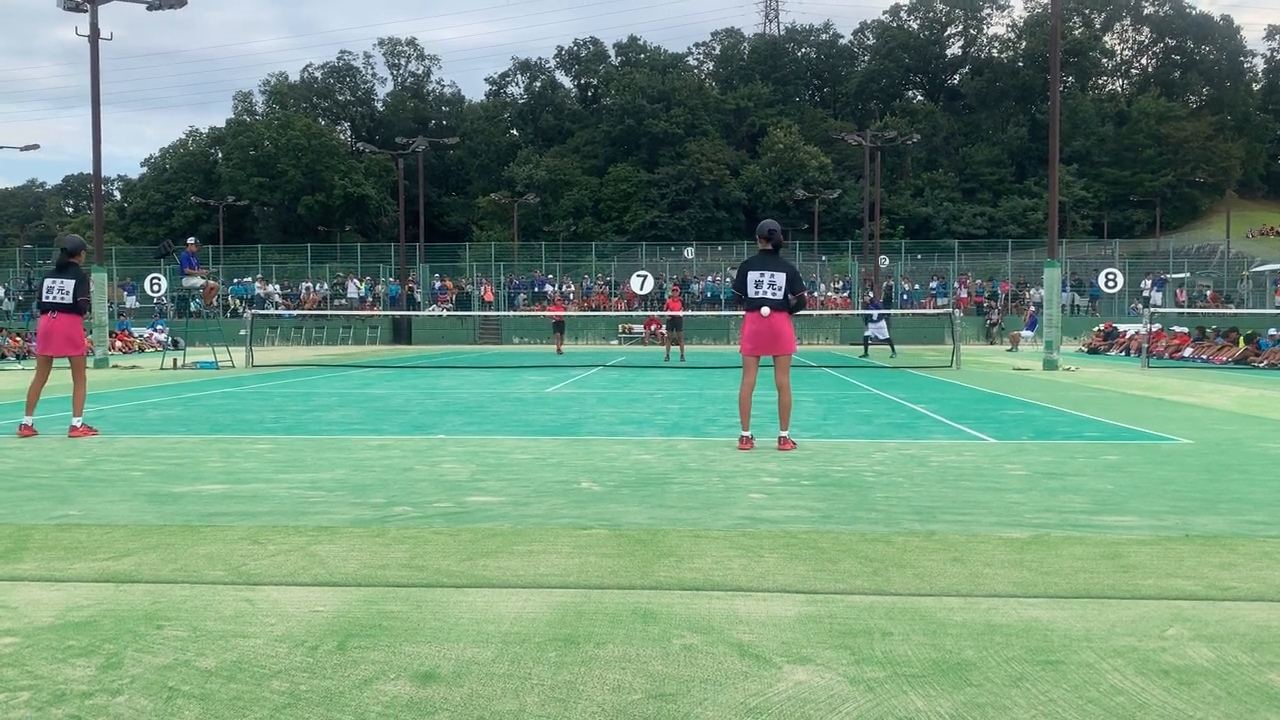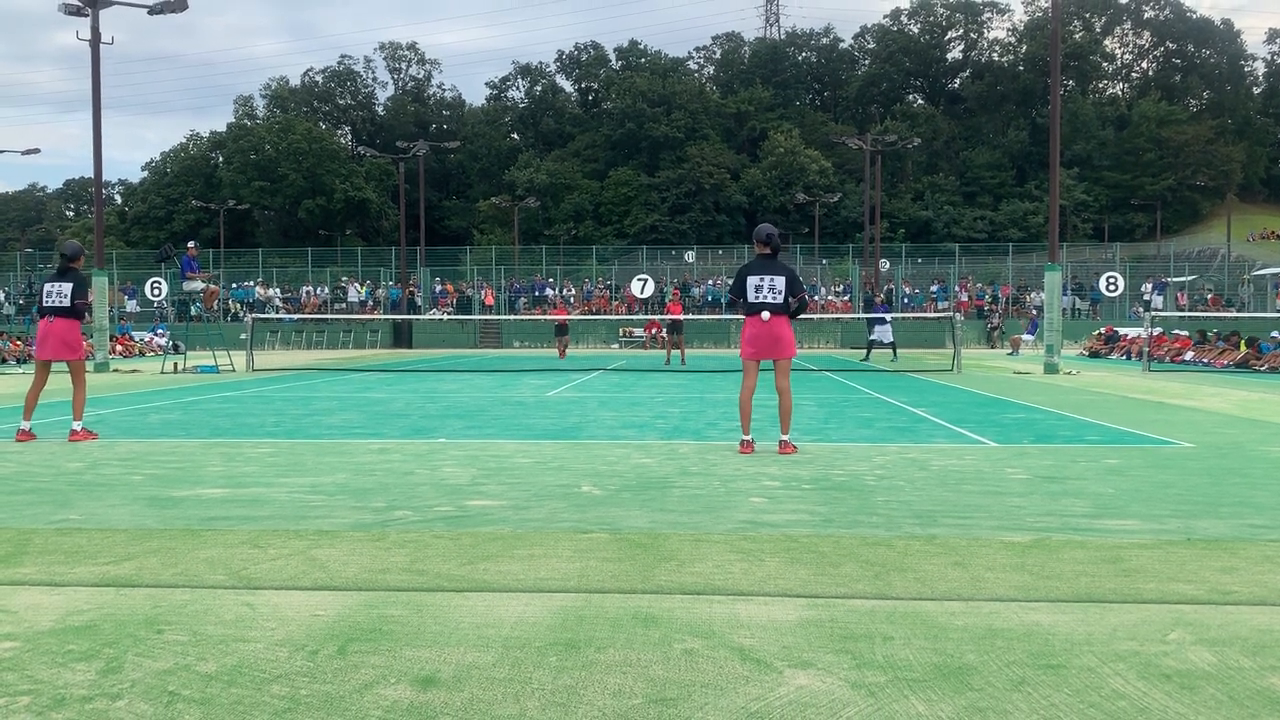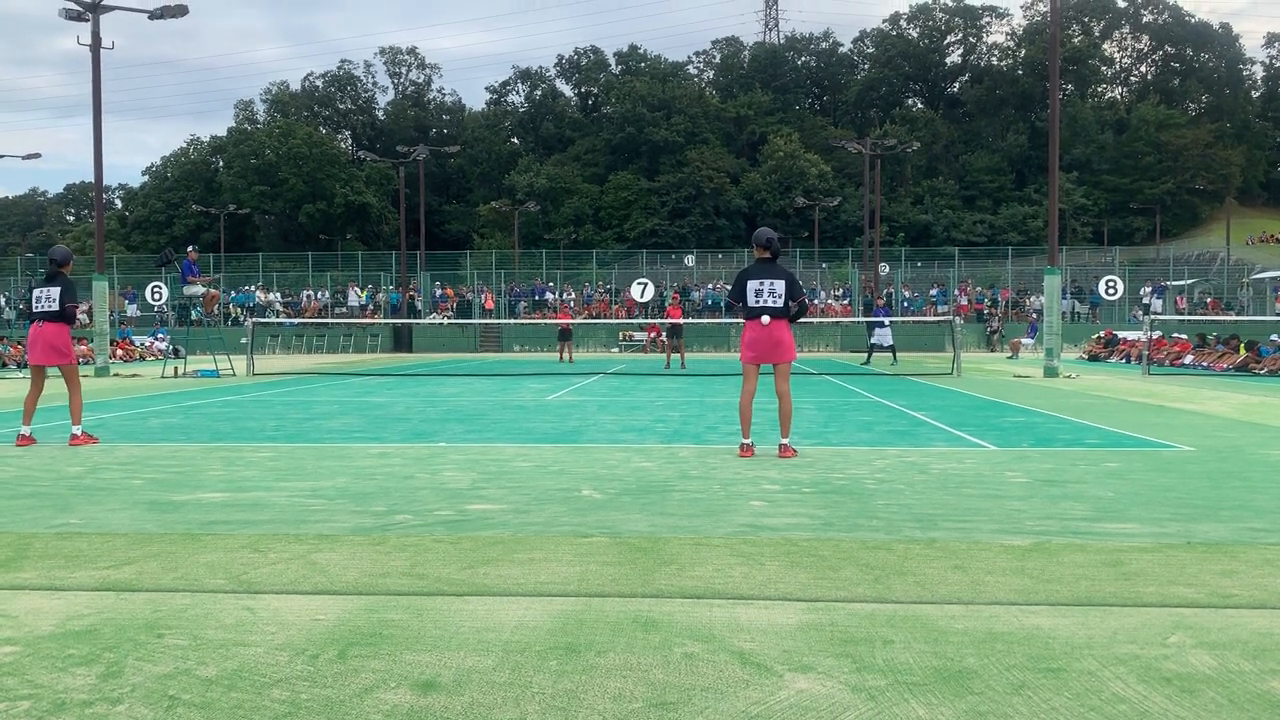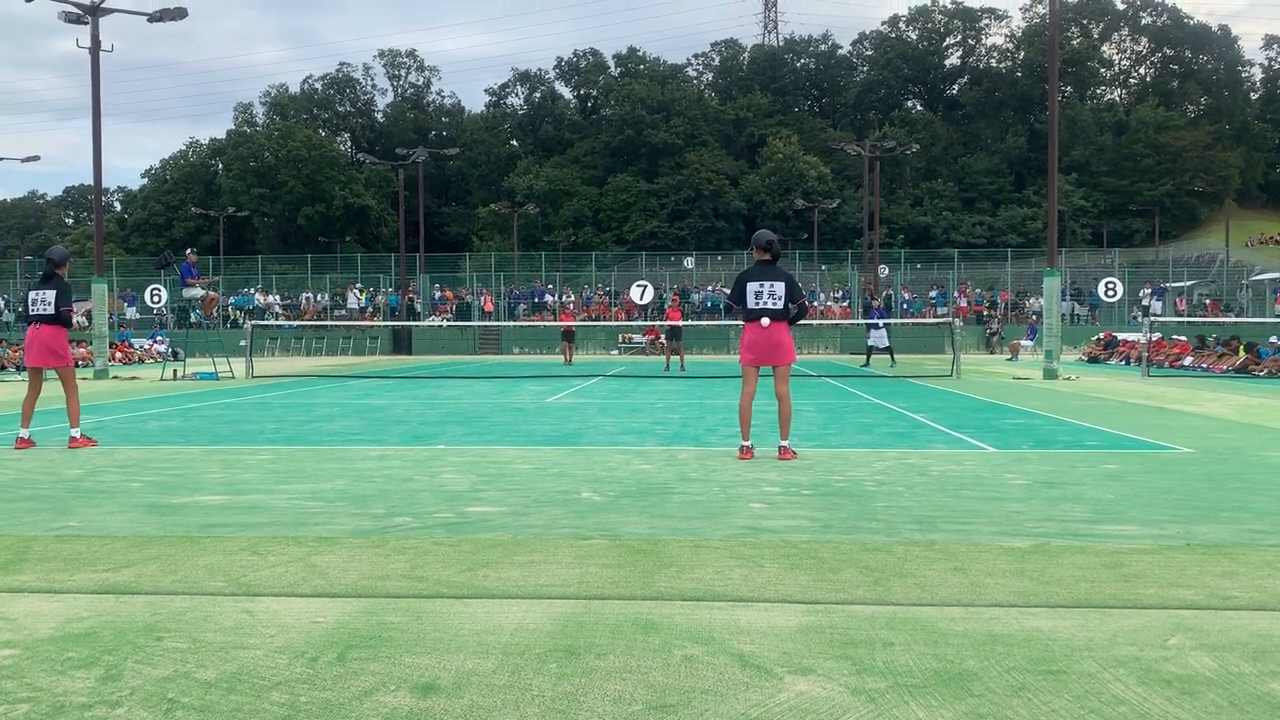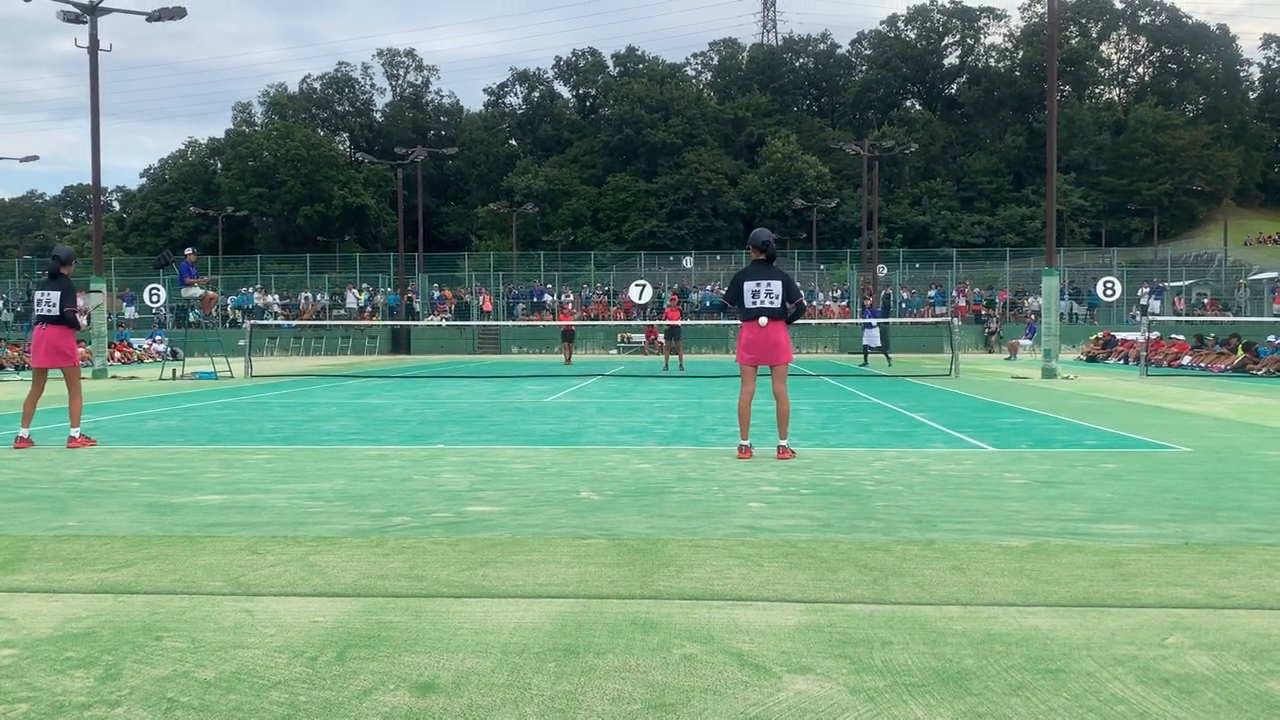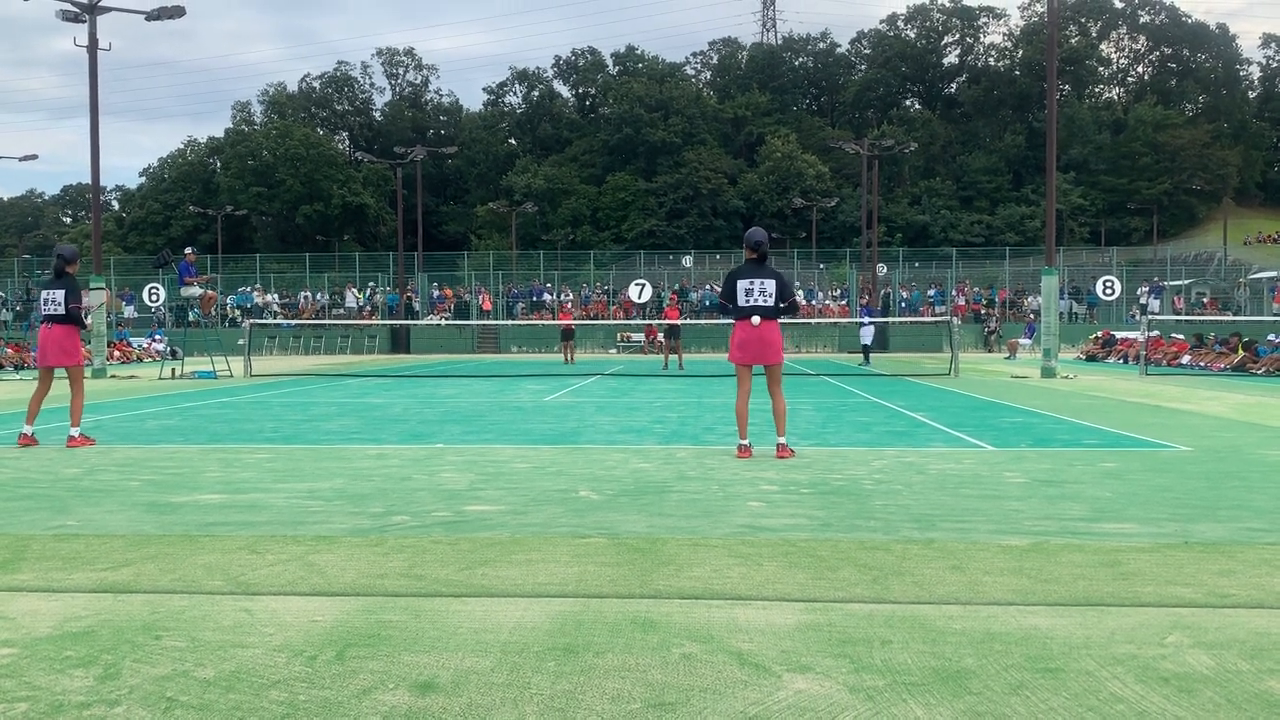
dt=0.3s
person 1, frame 1
left shoulder: (747, 265)
right shoulder: (788, 268)
left elbow: (737, 298)
right elbow: (801, 301)
left hip: (753, 324)
right hip: (780, 325)
left knee: (748, 382)
right knee: (783, 383)
left ankle: (745, 435)
right ankle: (784, 436)
person 1, frame 2
left shoulder: (745, 270)
right shoulder: (786, 271)
left elbow: (733, 301)
right elbow: (803, 303)
right wrist: (788, 316)
left hip: (753, 328)
right hip: (780, 329)
left knee: (748, 386)
right knee: (783, 386)
left ankle: (746, 440)
right ankle: (785, 440)
person 1, frame 3
left shoulder: (745, 274)
right shoulder: (786, 275)
left elbow: (732, 305)
right elbow: (803, 307)
right wrist: (788, 320)
left hip: (753, 333)
right hip: (780, 333)
left knee: (748, 389)
right knee: (783, 390)
left ankle: (746, 443)
right ankle: (784, 444)
person 1, frame 4
left shoulder: (745, 276)
right shoulder: (786, 277)
left elbow: (731, 307)
right elbow: (803, 308)
right wrist: (788, 322)
left hip: (753, 335)
right hip: (780, 335)
left knee: (748, 391)
right knee: (783, 392)
left ankle: (745, 445)
right ankle: (784, 446)
person 1, frame 5
left shoulder: (742, 276)
right shoulder: (782, 276)
left elbow: (726, 306)
right elbow: (800, 307)
right wrist: (785, 321)
left hip: (750, 334)
right hip: (776, 334)
left knee: (746, 391)
right knee: (780, 391)
left ankle: (744, 445)
right ankle: (783, 445)
person 1, frame 6
left shoulder: (735, 274)
right shoulder: (775, 275)
left elbow: (723, 308)
right elbow: (793, 307)
left hip: (743, 333)
right hip: (770, 333)
left knee: (743, 391)
right knee: (776, 391)
left ankle: (744, 444)
right ankle: (782, 444)
person 2, frame 1
left shoulder: (49, 275)
right shoulder: (79, 275)
left elbow: (39, 303)
right elbow: (82, 305)
left wrist: (54, 307)
right wrist: (84, 312)
left hip: (46, 323)
right hip: (70, 324)
left knee: (40, 377)
right knee: (79, 378)
left ankle: (26, 423)
right ankle: (76, 425)
person 2, frame 2
left shoulder: (49, 279)
right shoulder: (79, 279)
left elbow: (40, 308)
right elbow: (80, 308)
right wrist: (83, 317)
left hip: (45, 327)
right hip: (68, 328)
left knee: (38, 382)
right knee: (79, 382)
left ankle: (24, 428)
right ankle: (77, 429)
person 2, frame 3
left shoulder: (38, 285)
right shoulder: (66, 283)
left elbow: (32, 314)
right elbow: (69, 312)
right wrist: (73, 322)
left hip: (36, 333)
right hip: (58, 334)
left knee: (35, 387)
right knee: (74, 386)
left ankle: (24, 433)
right ankle: (77, 433)
person 2, frame 4
left shoulder: (34, 286)
right shoulder: (62, 285)
left elbow: (29, 316)
right elbow: (64, 316)
right wrist: (71, 324)
left hip: (33, 335)
right hip: (54, 336)
left knee: (33, 390)
right knee: (71, 389)
left ankle: (23, 436)
right ankle: (75, 436)
person 2, frame 5
left shoulder: (41, 285)
right shoulder: (66, 285)
left elbow: (39, 312)
right elbow: (68, 316)
right wrist: (79, 325)
left hip: (39, 334)
right hip: (60, 336)
left knee: (36, 389)
right knee: (75, 389)
left ankle: (23, 435)
right ankle: (75, 436)
person 2, frame 6
left shoulder: (47, 284)
right shoulder: (71, 283)
left elbow: (45, 311)
right elbow: (73, 313)
left wrist: (78, 312)
right wrist: (84, 325)
left hip: (46, 333)
right hip: (66, 334)
left knee: (42, 388)
right knee: (77, 388)
left ankle: (26, 433)
right ankle: (75, 435)
